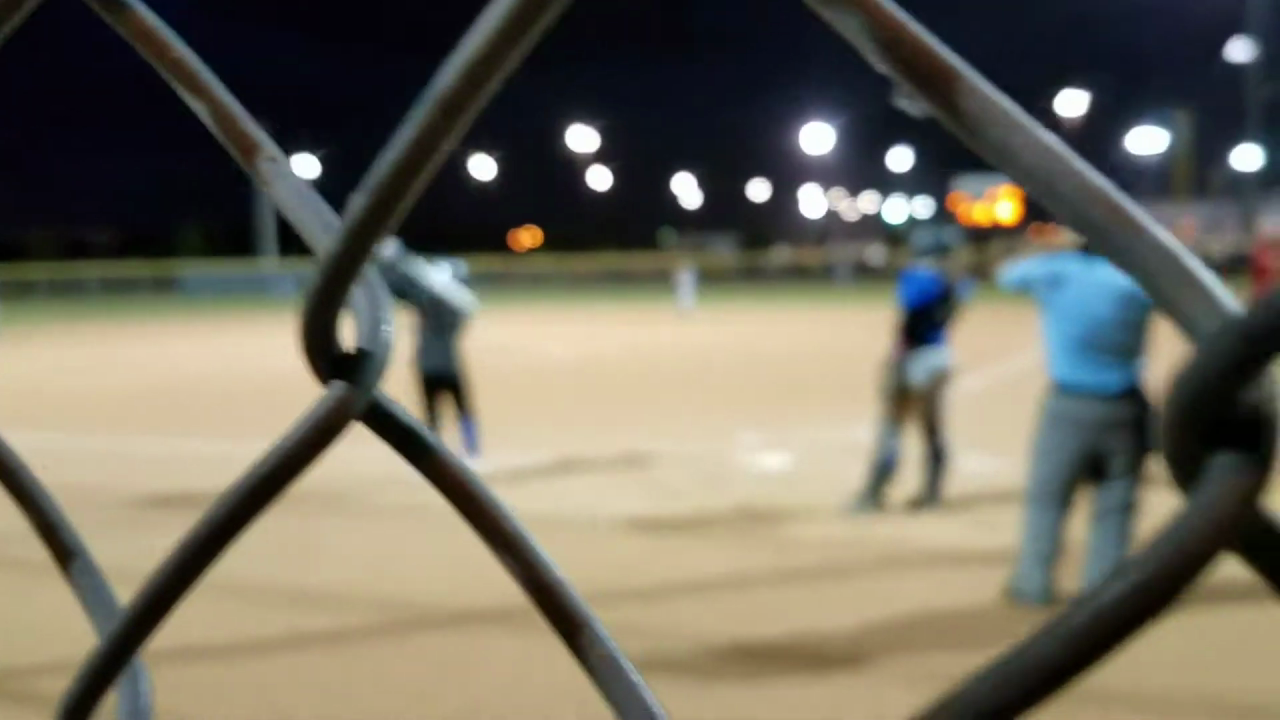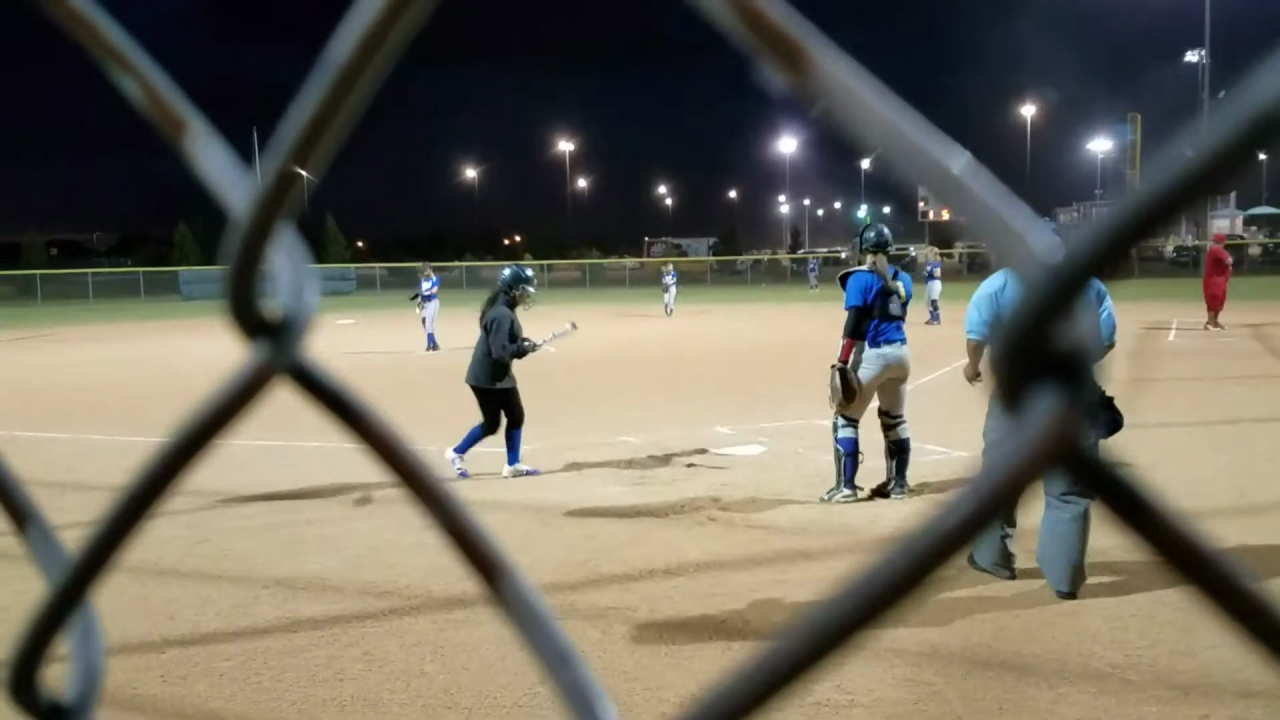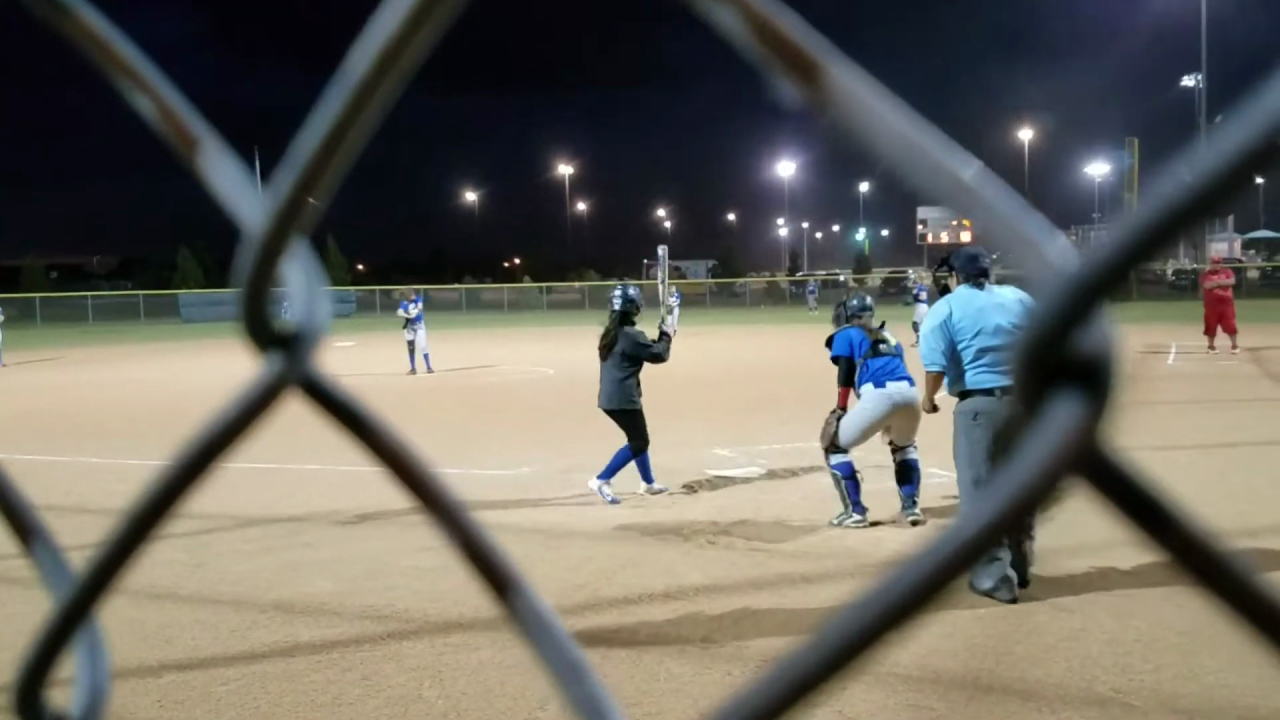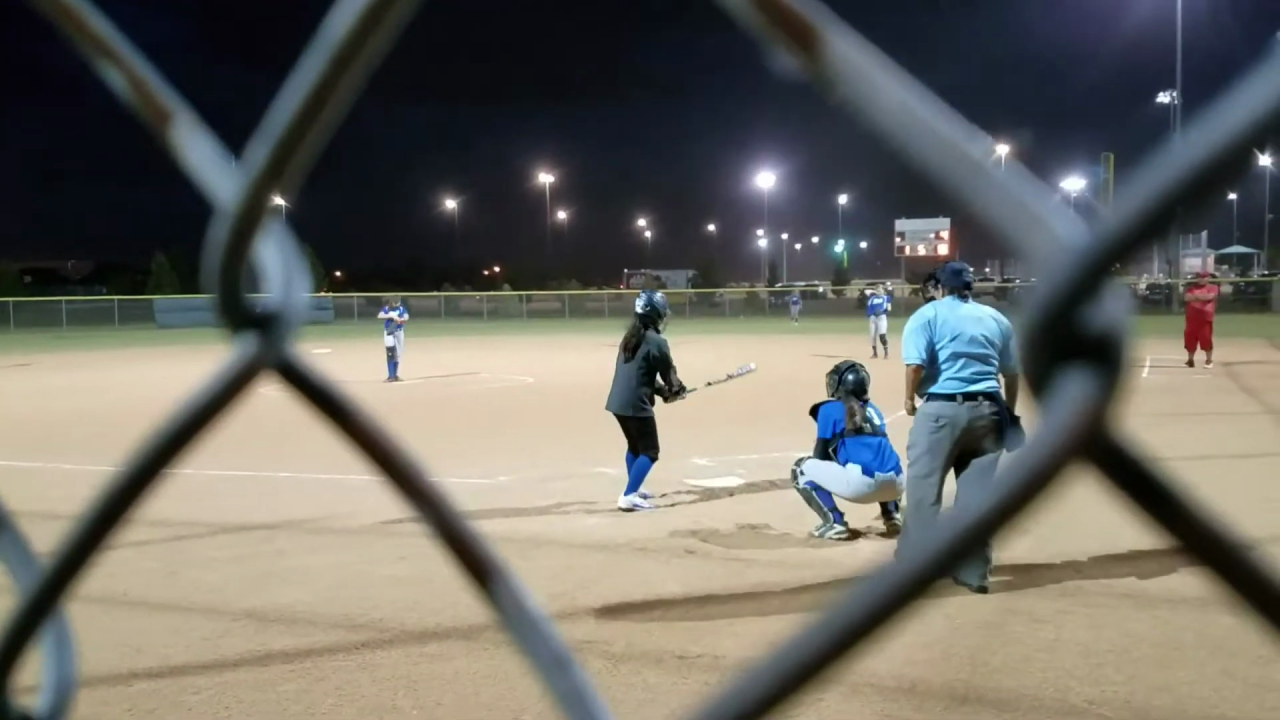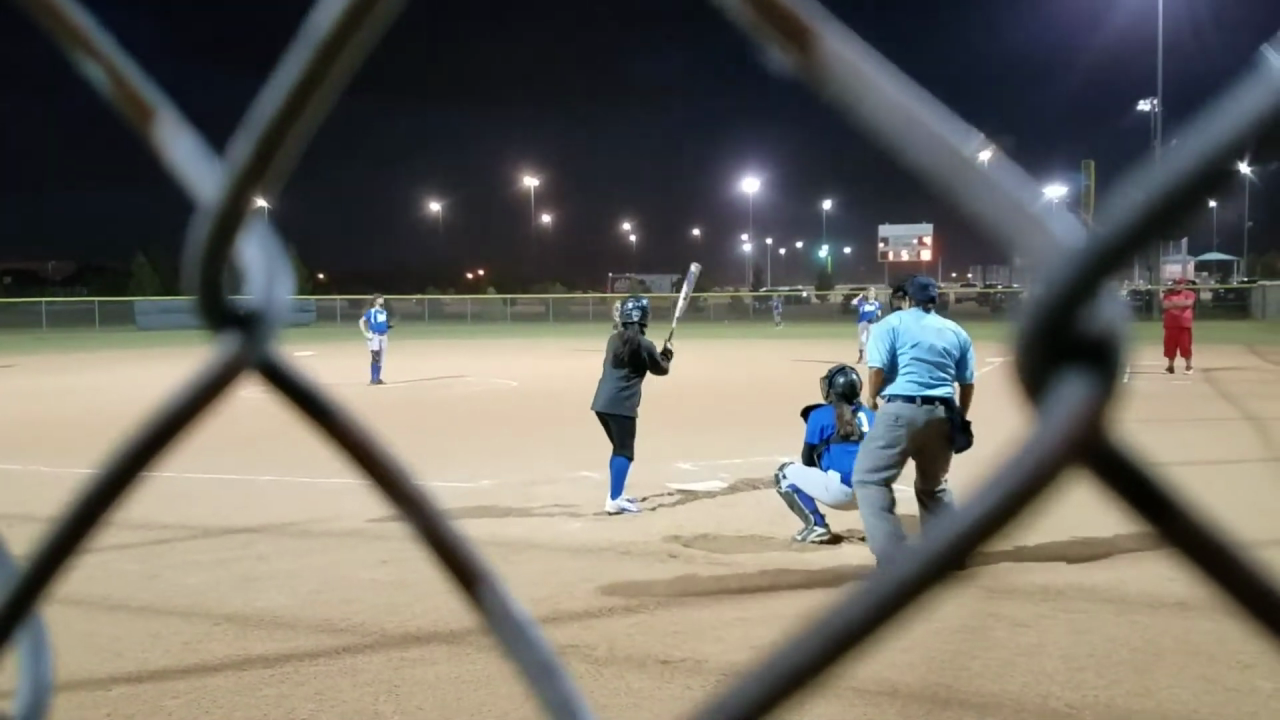
dt=1s
person 1, frame 1
left shoulder: (1058, 273)
right shoulder: (1138, 280)
left elbow: (1005, 272)
left wrist: (1056, 250)
left hip: (1069, 405)
right hip: (1122, 407)
left knee: (1047, 496)
right knee: (1115, 505)
left ankle: (1034, 585)
person 1, frame 2
left shoulder: (1000, 282)
right shoulder: (1089, 285)
left elbow: (976, 335)
right elbow: (1106, 339)
left wrist: (972, 365)
right knee: (1070, 488)
left ankle: (992, 555)
right ankle: (1065, 577)
person 1, frame 3
left shoulder: (945, 308)
right shoulder: (1020, 298)
left elbow: (936, 366)
left wrist: (928, 398)
left hip: (979, 406)
left knee: (981, 492)
left ankle: (995, 579)
right ankle: (1019, 568)
person 1, frame 4
left shoulder: (928, 314)
right shoulder: (997, 318)
left elbow: (914, 364)
right elbow: (1012, 373)
left wrist: (909, 397)
right wrist: (1008, 411)
left hip: (941, 409)
right hip: (987, 410)
left knee: (923, 488)
right knee: (976, 493)
right ankle: (973, 572)
person 1, frame 5
left shoulder: (893, 323)
right shoulder: (956, 332)
left elbow: (877, 367)
right elbow: (967, 382)
left wrist: (872, 396)
right wrist: (959, 417)
left hip: (901, 410)
right hip: (941, 414)
left knee: (870, 478)
right knee: (934, 485)
left ankle: (891, 553)
person 2, frame 1
left shoulder: (918, 279)
right shoulder: (952, 283)
left elbow: (909, 323)
left wrist: (896, 360)
left hip: (918, 359)
right hip: (939, 358)
left knee: (892, 426)
right knee: (933, 427)
left ankle: (872, 497)
right ankle: (931, 493)
person 2, frame 2
left shoulder: (859, 278)
right shoulder: (903, 279)
left elbow: (854, 323)
right elbow: (897, 314)
left wrist: (841, 362)
left hip: (873, 354)
right hip: (900, 353)
left knee: (846, 419)
right knee: (895, 419)
left ankle: (846, 486)
right ankle: (897, 483)
person 2, frame 3
left shoulder: (844, 334)
right shoulder: (888, 337)
left elbow: (845, 369)
left wrist: (840, 408)
right wrist: (893, 422)
left hip: (879, 396)
right hip: (910, 394)
left knee: (833, 446)
right knee: (905, 447)
left ankle: (854, 512)
right ankle: (911, 506)
person 2, frame 4
left shoulder: (829, 408)
right shoulder: (873, 410)
left elbow: (821, 456)
left hip: (861, 483)
right hip: (895, 483)
left knee: (801, 469)
left ankle: (835, 523)
right ankle: (892, 517)
person 2, frame 5
left shoulder: (820, 414)
right shoulder: (869, 414)
left elbow: (807, 460)
left wrist: (822, 468)
left hip: (840, 491)
left knee: (785, 472)
left ankle: (817, 526)
person 3, frame 1
left shoulder: (427, 299)
right shoulder: (460, 302)
left elbow: (395, 282)
left wrist: (387, 258)
left hip: (428, 365)
right hip: (449, 364)
left knee: (432, 414)
right knee: (465, 413)
right ankle: (472, 456)
person 3, frame 2
left shoulder: (507, 311)
right shoulder: (501, 315)
right elbow: (500, 352)
left wrist: (525, 346)
right wrist: (525, 349)
left hip: (502, 375)
right hip: (487, 377)
left knee: (516, 416)
right knee: (491, 424)
left ankle: (513, 464)
right ankle: (457, 454)
person 3, frame 3
left shoulder: (610, 332)
right shoulder: (632, 335)
right elbow: (660, 354)
left wrist: (658, 338)
right wrist: (666, 335)
left hip: (609, 397)
right hip: (624, 398)
left knee: (638, 440)
right knee: (639, 444)
left ankle: (649, 483)
right ankle: (601, 481)
person 3, frame 4
left shoulder: (630, 337)
right shoulder: (657, 342)
right elbow: (667, 373)
left wrist: (662, 391)
right wrist: (677, 390)
left hip: (618, 401)
right hip: (636, 404)
left knee: (635, 445)
right knee: (649, 451)
left ankle: (632, 490)
right ankle: (629, 496)
person 3, frame 5
left shoulder: (614, 339)
right shoulder: (644, 344)
right elbow: (660, 369)
left wrist: (657, 353)
right wrist: (667, 354)
left hip: (602, 402)
right hip: (621, 405)
left knee: (619, 449)
right knee: (624, 452)
left ankle: (616, 494)
right ankle: (615, 501)
